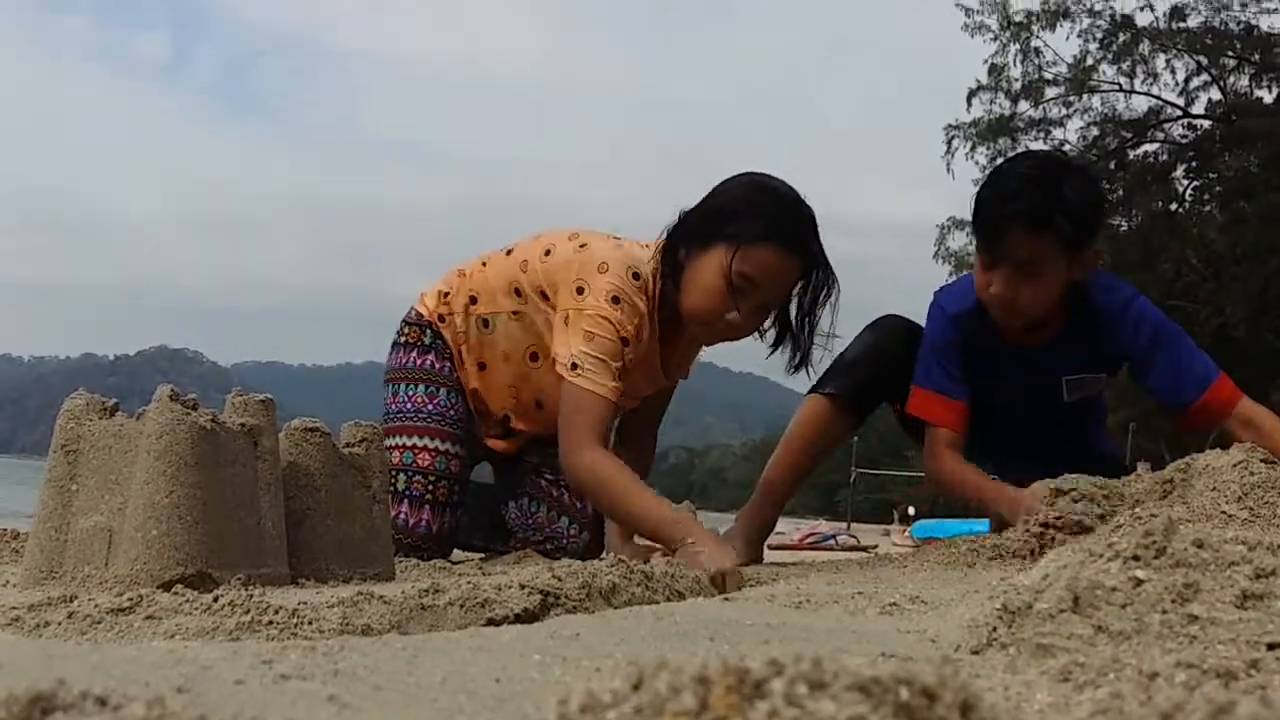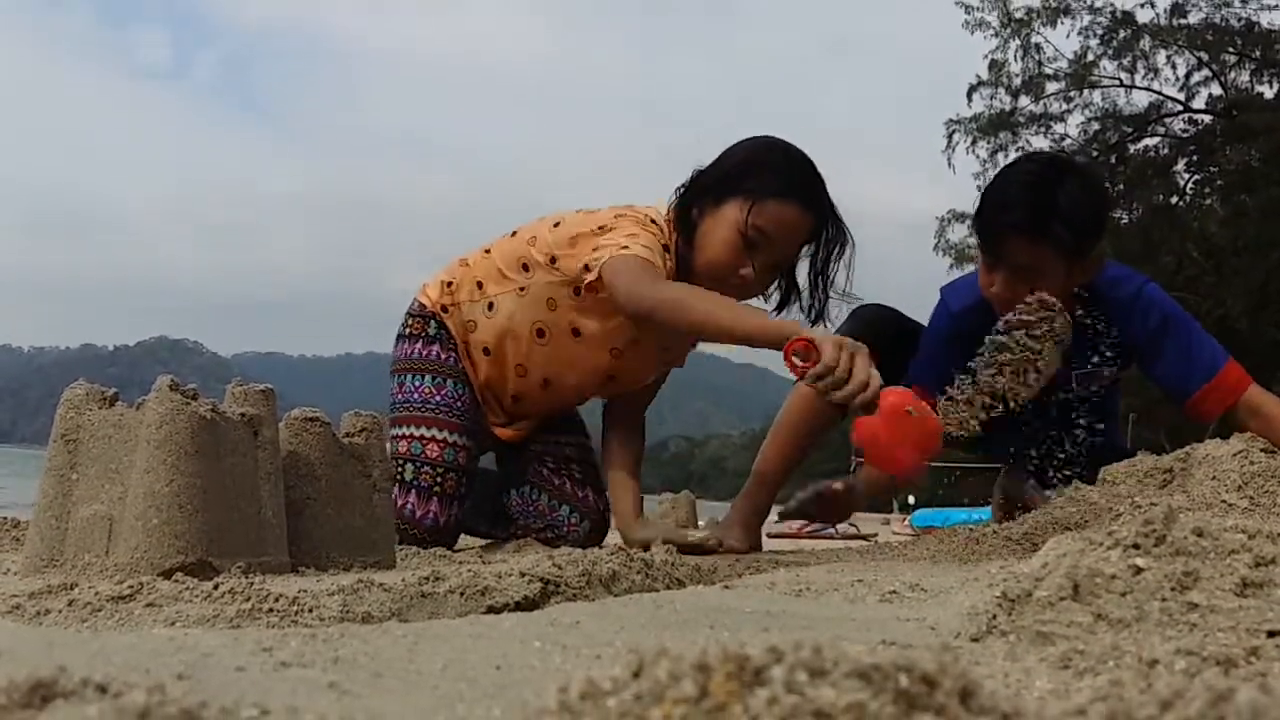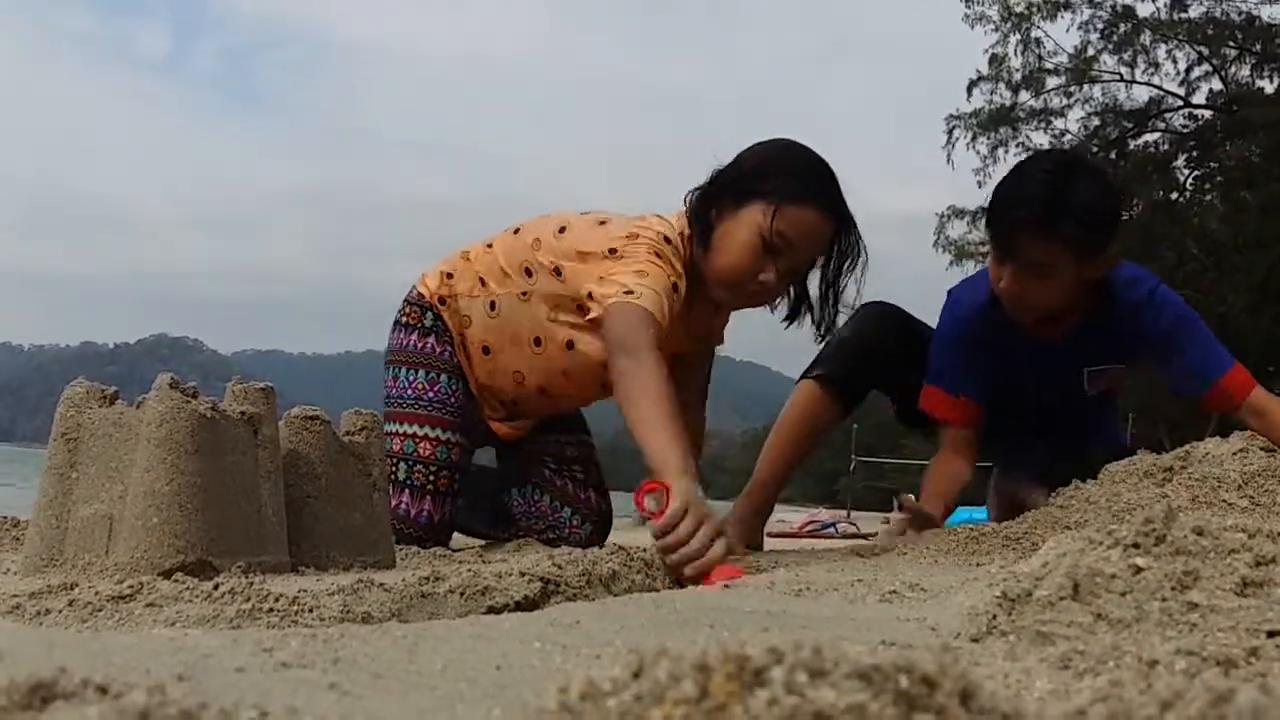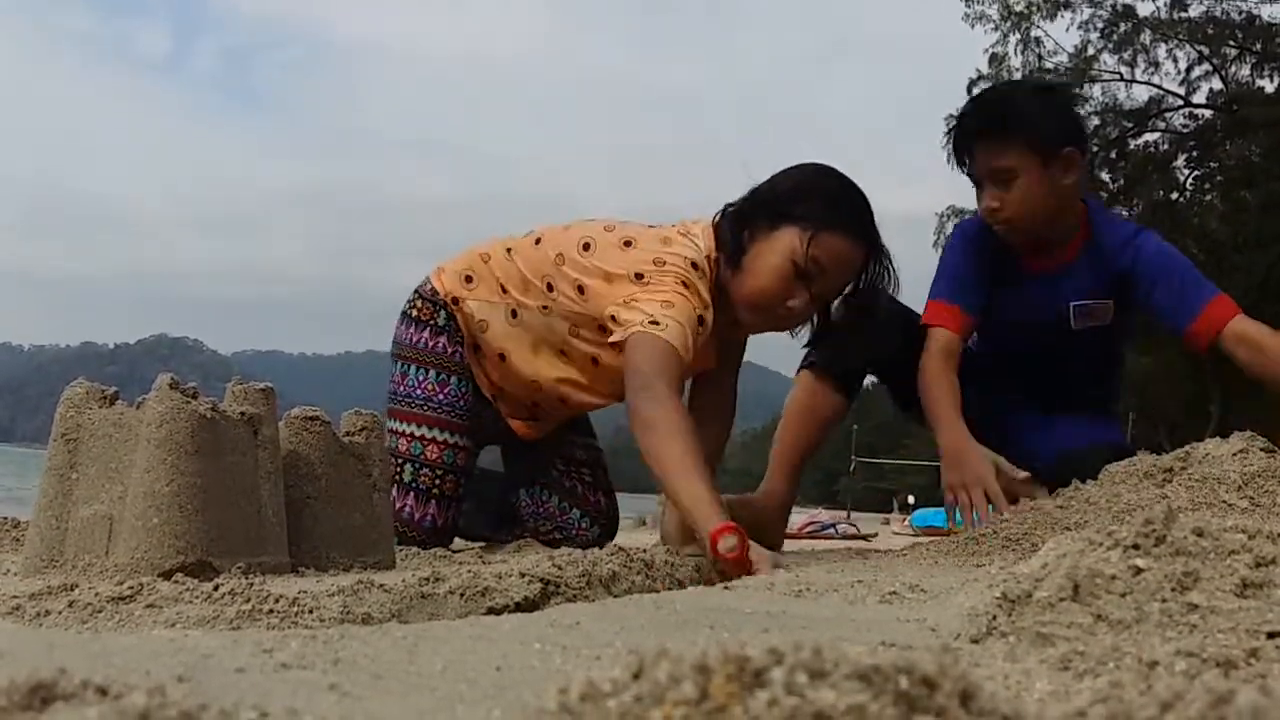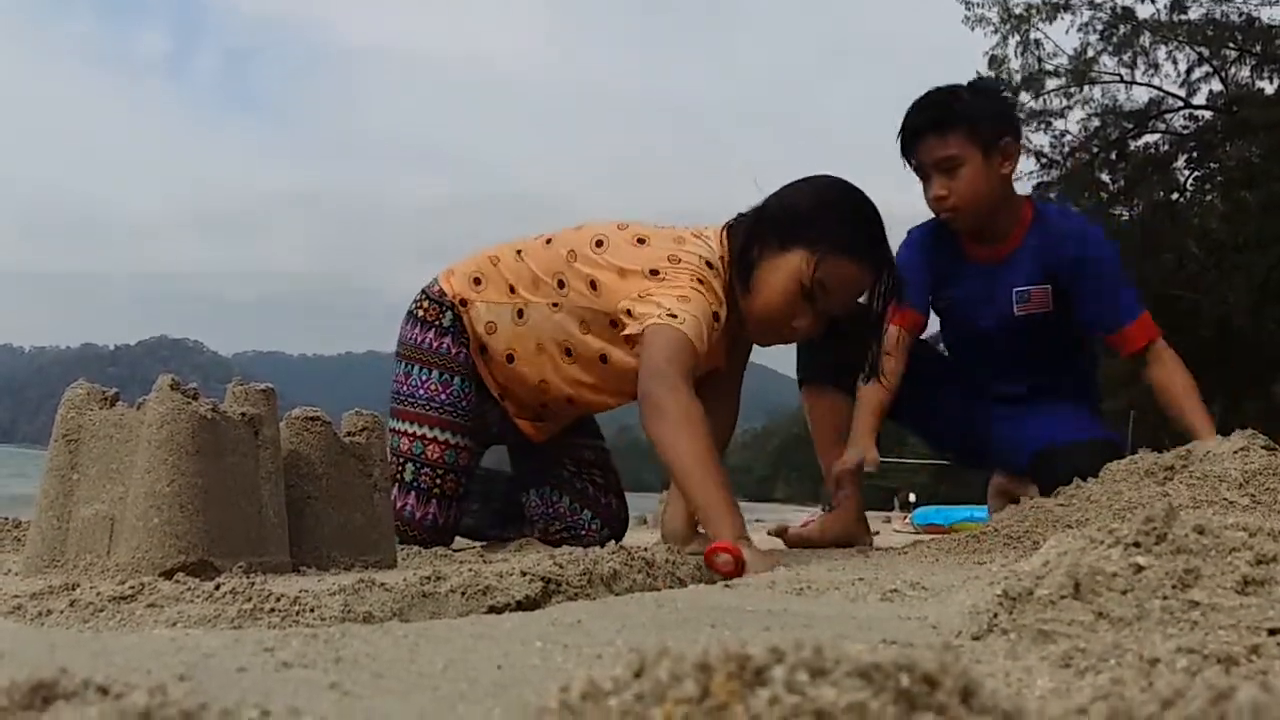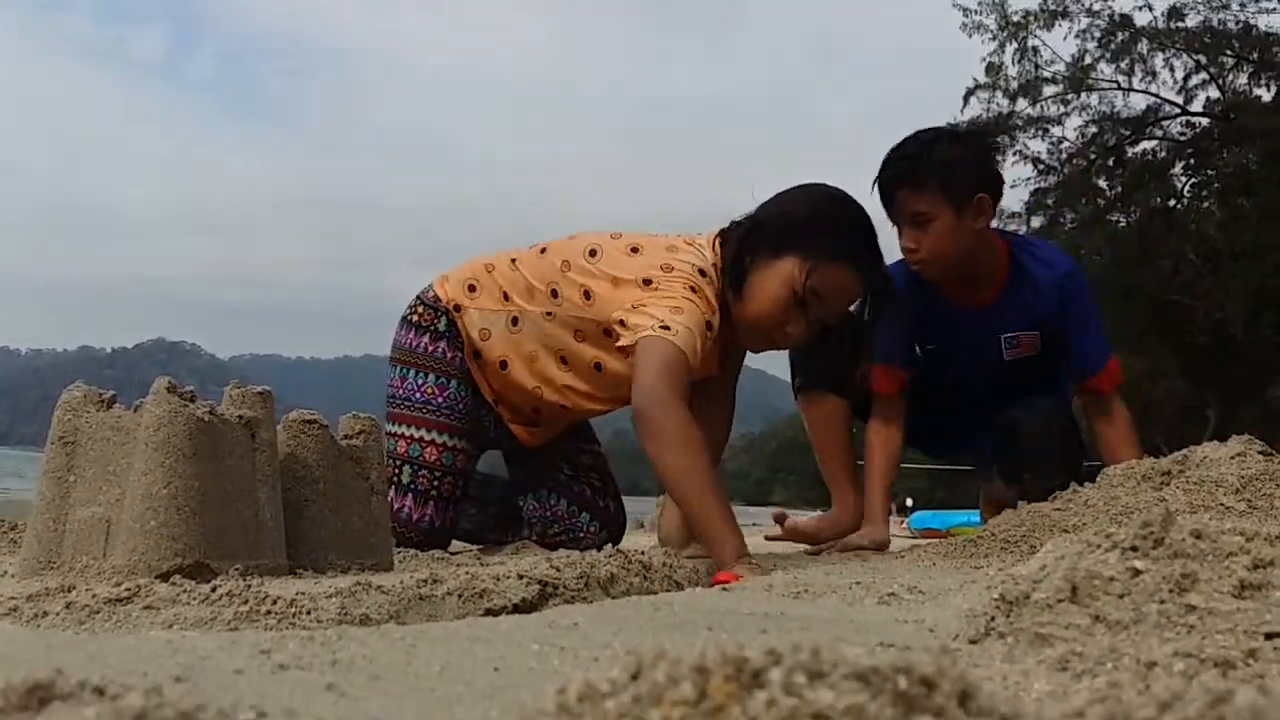
dt=0.3s
person 1, frame 1
left shoulder: (1119, 312)
right shoulder: (956, 310)
right elbow: (939, 456)
right wrist: (1017, 501)
left hip: (1069, 464)
right hip: (977, 445)
right knee: (890, 339)
left ankle: (1030, 521)
right ankle: (750, 523)
person 1, frame 2
left shoulder: (1131, 304)
right shoulder: (961, 309)
right wrist: (855, 492)
left hip: (1076, 453)
right hip: (983, 423)
right knee: (873, 329)
left ankle: (1035, 501)
right ankle: (745, 515)
person 1, frame 3
left shoulder: (1142, 304)
right shoulder: (970, 308)
right elbow: (955, 447)
right wrist: (923, 519)
left hip: (1074, 445)
right hip: (982, 421)
right knee: (877, 329)
left ankle: (1028, 495)
right ankle: (746, 516)
person 1, frame 4
left shoulder: (1128, 249)
right shoulder: (973, 243)
right elbow: (938, 354)
right wrist: (957, 447)
left hip: (1067, 428)
right hip: (982, 405)
left knee: (1107, 479)
right knee: (868, 320)
left ankle: (1030, 494)
right ankle: (772, 500)
person 1, frame 5
left shoulder: (1071, 240)
right shoulder: (925, 248)
left elbow: (1151, 354)
right elbow: (893, 351)
right wrist: (860, 439)
left hip: (1051, 418)
right hip: (967, 409)
left knee: (1093, 477)
right knee: (836, 332)
left ankle: (1021, 492)
right ankle: (846, 512)
person 1, frame 6
left shoulder: (1052, 278)
right shoulder: (903, 287)
left elbow: (1105, 406)
right elbow: (886, 411)
right wrist: (875, 522)
left hip: (1026, 424)
right hip: (938, 418)
left knee: (1042, 429)
right knee: (819, 337)
left ankle: (1004, 504)
right ankle: (849, 514)
person 2, frame 1
left shoulder: (685, 325)
right shoulder: (615, 292)
left elbow: (633, 443)
right elbow: (581, 457)
left wrist: (621, 542)
right wrist: (693, 539)
left knee: (572, 543)
right knee: (413, 537)
left ankle: (460, 511)
person 2, frame 2
left shoulder: (693, 300)
right shoulder: (636, 239)
left elbow: (627, 413)
right elbow: (643, 297)
left wrist: (629, 518)
right wrist: (800, 338)
right hip: (449, 337)
left knee: (575, 532)
right knee: (421, 529)
left ankle: (462, 494)
person 2, frame 3
left shoulder: (708, 289)
right shoulder: (647, 257)
left elbow: (684, 404)
right elbow: (633, 358)
left wrist: (680, 499)
right wrist: (681, 489)
left knee: (577, 531)
right knee: (412, 527)
left ankle: (463, 492)
person 2, frame 4
left shoulder: (730, 294)
right shoulder: (674, 282)
left elbow: (711, 413)
right elbow: (651, 396)
left wrist: (706, 526)
right wrist: (722, 533)
left knee: (584, 533)
right knee: (415, 529)
left ankle: (463, 490)
person 2, frame 5
left shoulder: (736, 296)
right shoulder: (689, 282)
left elbow: (716, 409)
right elbow: (663, 391)
left wrist: (681, 530)
right wrist: (735, 543)
right hip: (459, 327)
left knee: (593, 531)
right knee: (415, 525)
left ankle: (467, 499)
person 2, frame 6
left shoulder: (728, 302)
right shoulder: (684, 290)
left elbow: (710, 417)
right elbow: (655, 405)
right wrist: (735, 559)
right hip: (454, 332)
left knee: (591, 533)
right knee: (413, 529)
left ankle: (457, 503)
